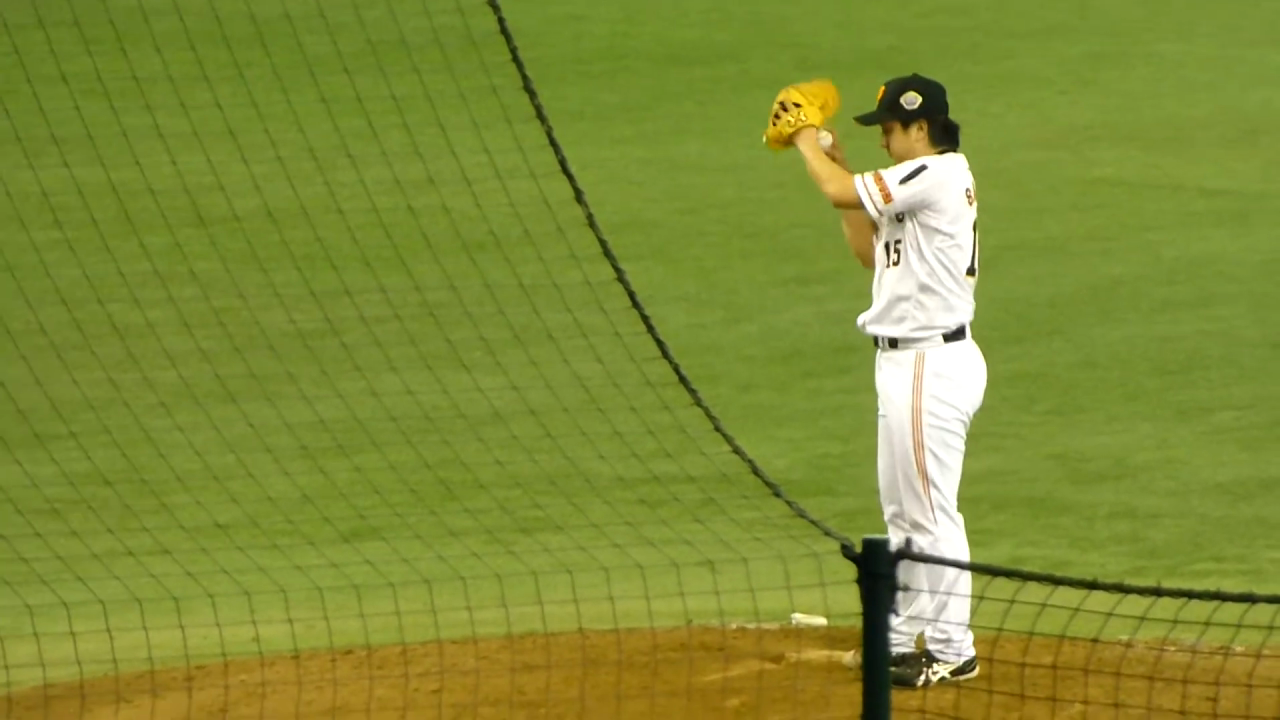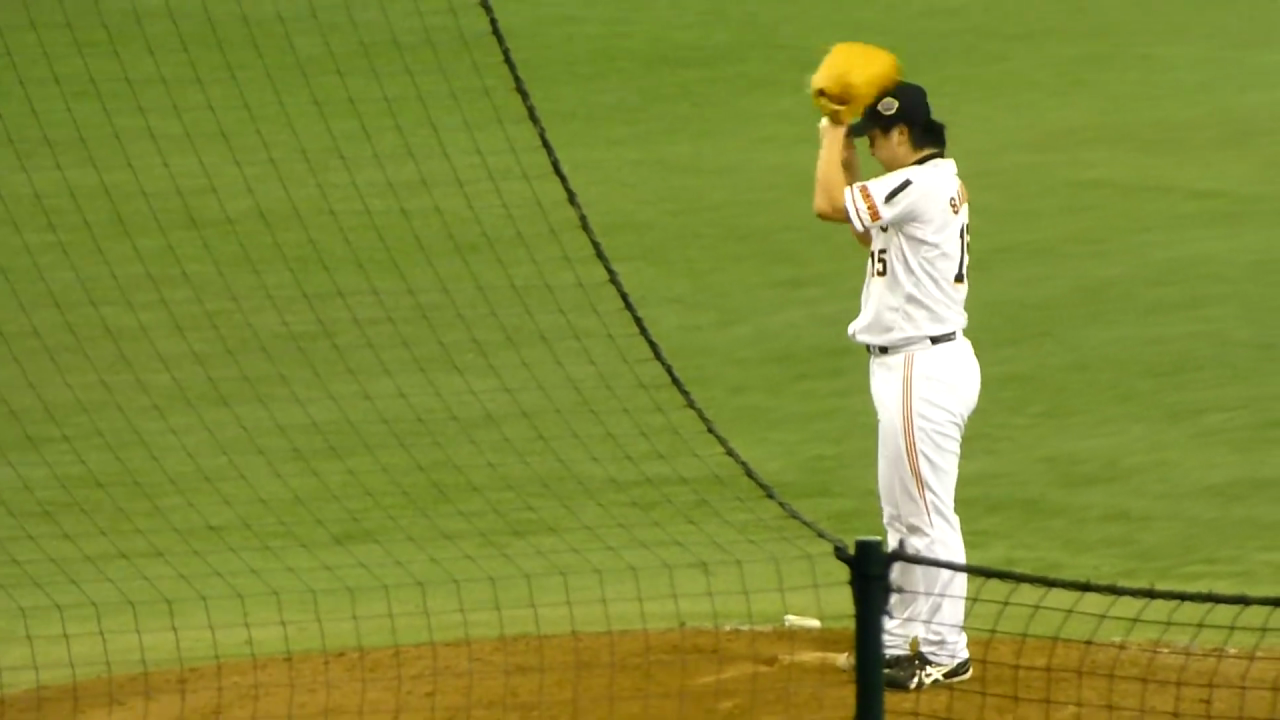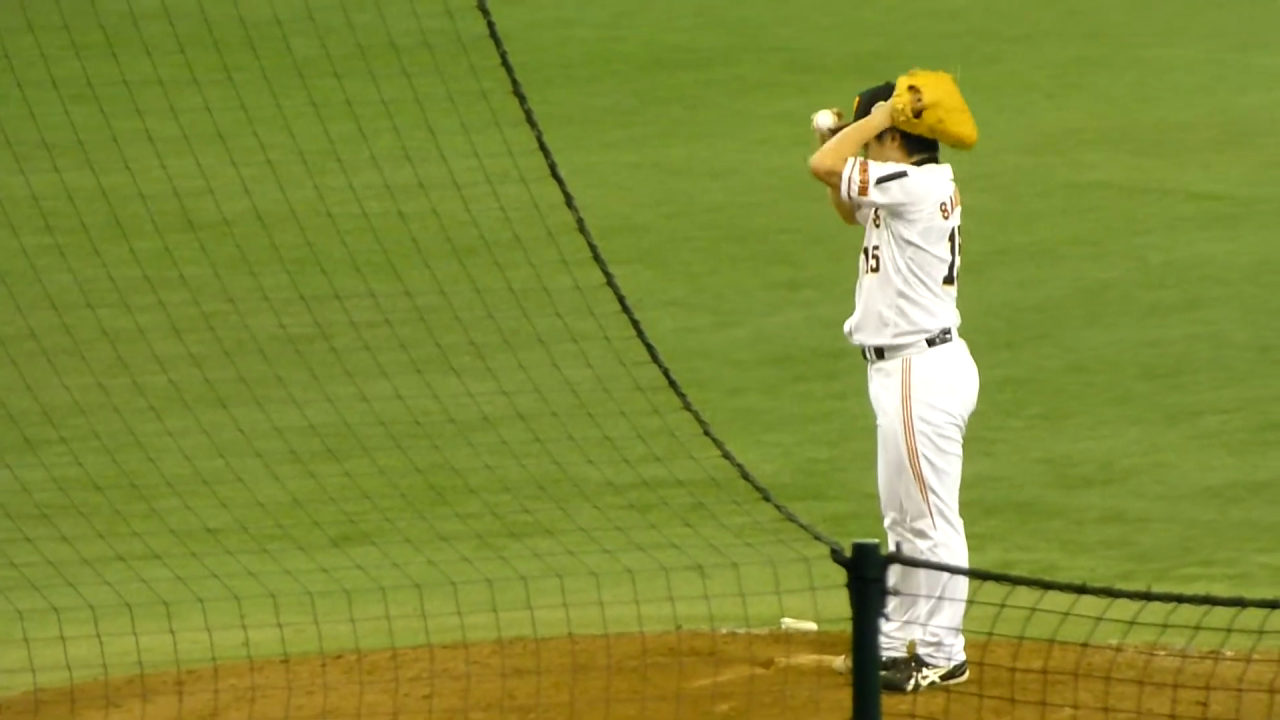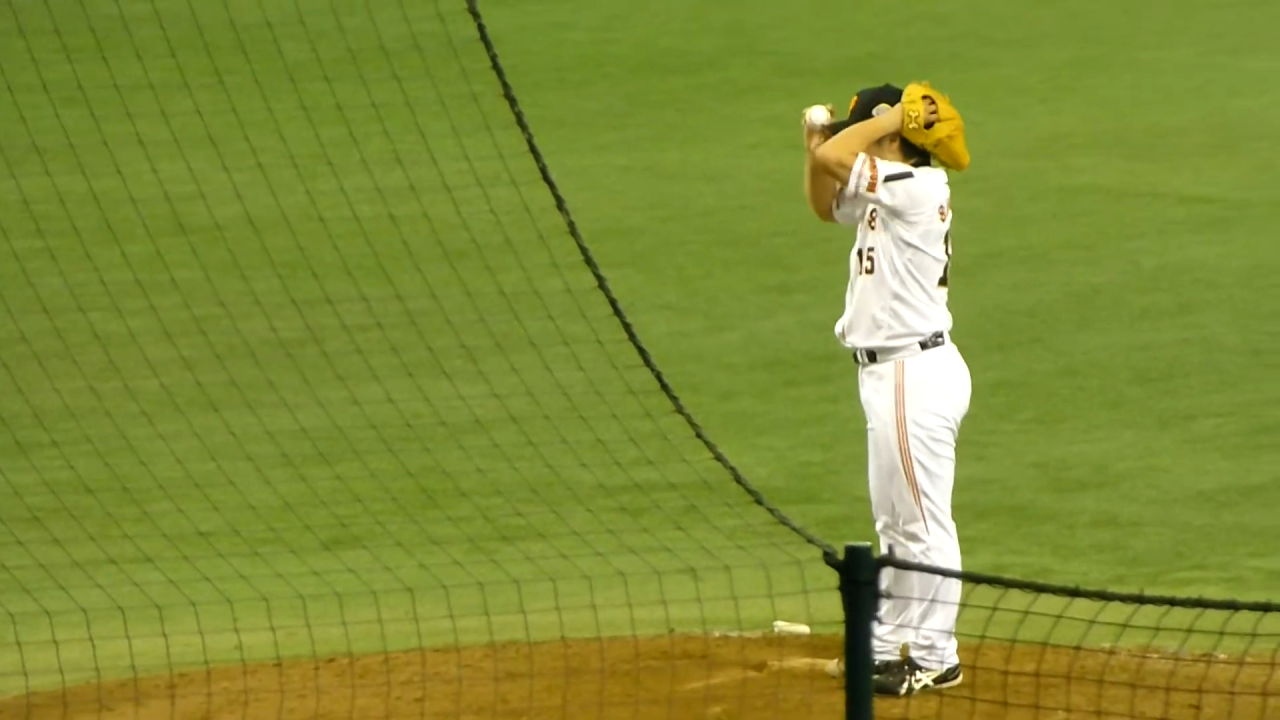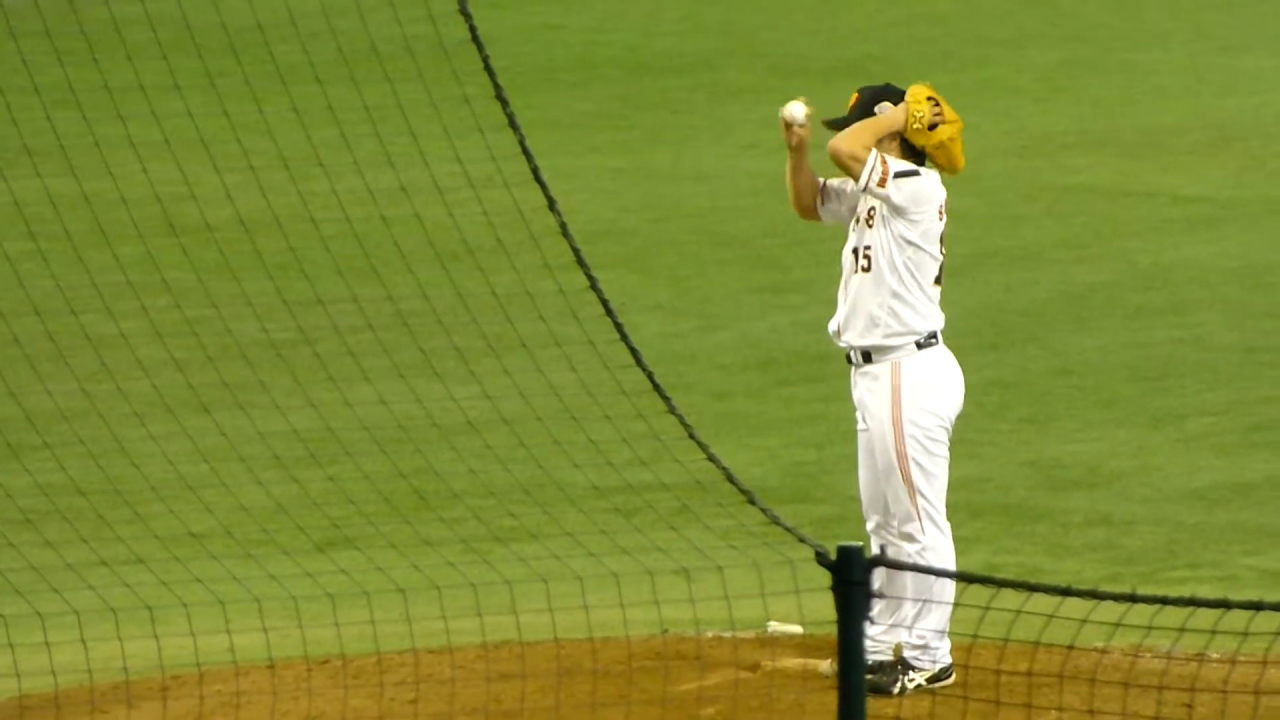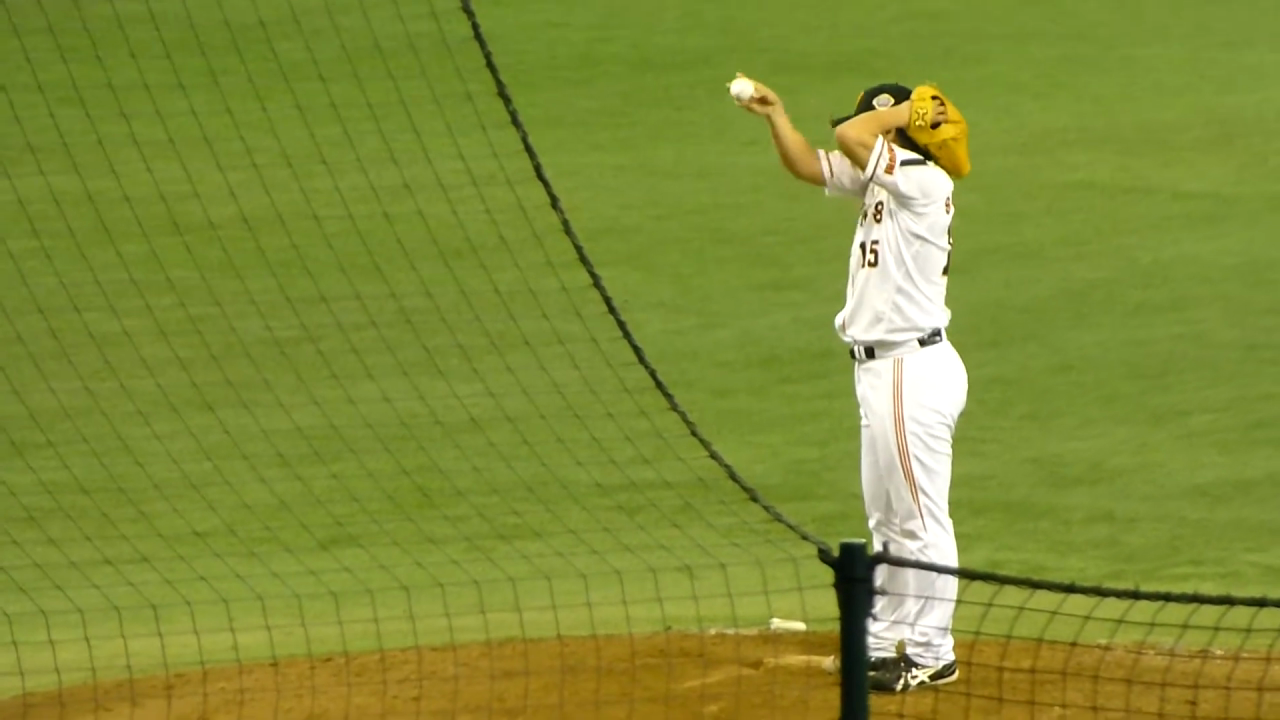
dt=0.2s
person 1, frame 1
left shoulder: (935, 174)
right shoulder: (925, 181)
left elbow: (840, 195)
right elbow: (865, 245)
left wrist: (804, 138)
right wrist: (834, 160)
left hip: (932, 365)
right hip: (908, 363)
left knee: (931, 512)
right knee: (903, 512)
left ankle: (952, 649)
right ankle: (904, 637)
person 1, frame 2
left shoulder: (921, 185)
right shoulder: (923, 183)
left elbow: (826, 206)
right elbow: (866, 228)
left wrist: (833, 131)
right wrist: (844, 147)
left hip: (924, 370)
right hip: (910, 368)
left knee: (928, 516)
right knee: (903, 516)
left ankle: (947, 651)
right ankle: (900, 640)
person 1, frame 3
left shoulder: (916, 185)
right shoulder: (907, 186)
left elbow: (823, 167)
right elbow: (848, 207)
left wrist: (888, 112)
right wrist: (832, 140)
left hip: (922, 372)
right hip: (903, 369)
left knee: (930, 519)
right knee: (902, 519)
left ankle: (943, 654)
right ankle: (897, 640)
person 1, frame 4
left shoulder: (916, 186)
right shoulder: (884, 190)
left elbow: (836, 157)
right elbow: (825, 204)
left wrist: (896, 114)
right wrist: (815, 151)
left hip: (914, 375)
right hip: (887, 373)
left knee: (924, 522)
right knee: (894, 522)
left ankle: (936, 657)
right ankle: (889, 644)
person 1, frame 5
left shoulder: (920, 185)
right shoulder: (871, 188)
left elbow: (845, 148)
right elbow: (808, 204)
left wrist: (907, 113)
right wrist: (798, 148)
left hip: (910, 374)
right hip: (874, 373)
left knee: (918, 522)
right knee: (885, 523)
left ankle: (930, 657)
right ankle: (881, 644)
person 1, frame 6
left shoulder: (925, 180)
right shoulder: (880, 179)
left elbow: (849, 135)
right elbow: (809, 166)
left wrist: (913, 111)
right wrist: (774, 112)
left hip: (912, 371)
right hip: (880, 370)
left knee: (919, 519)
right knee: (888, 519)
left ankle: (931, 654)
right ankle: (882, 642)
